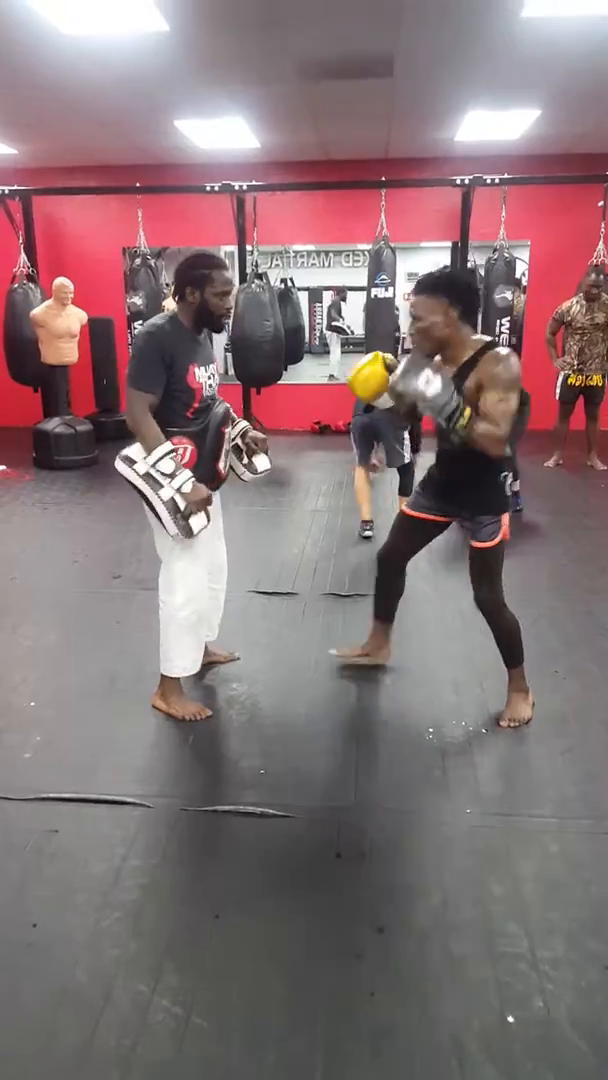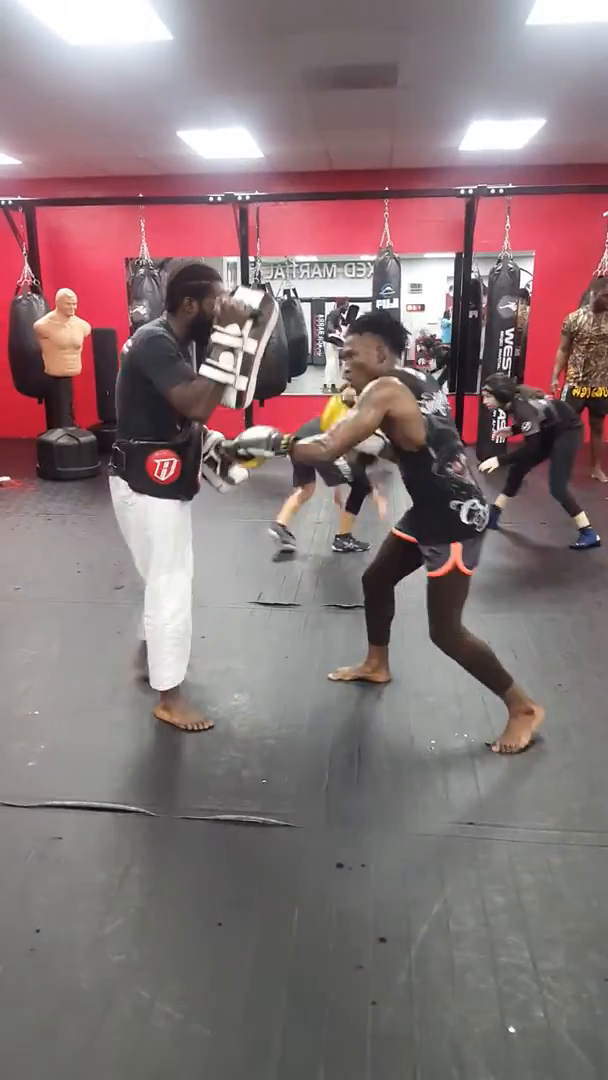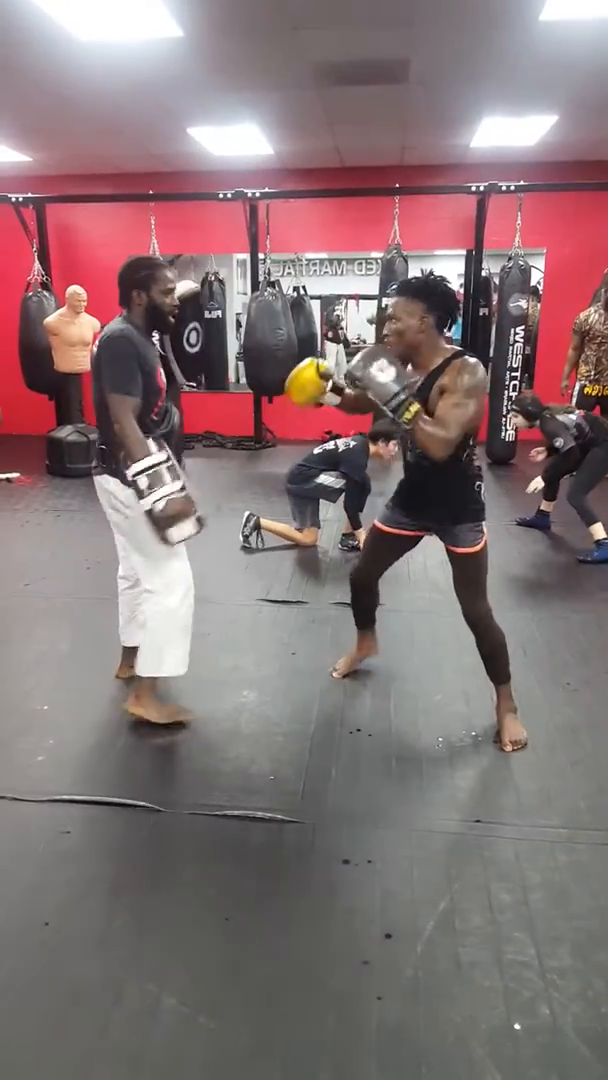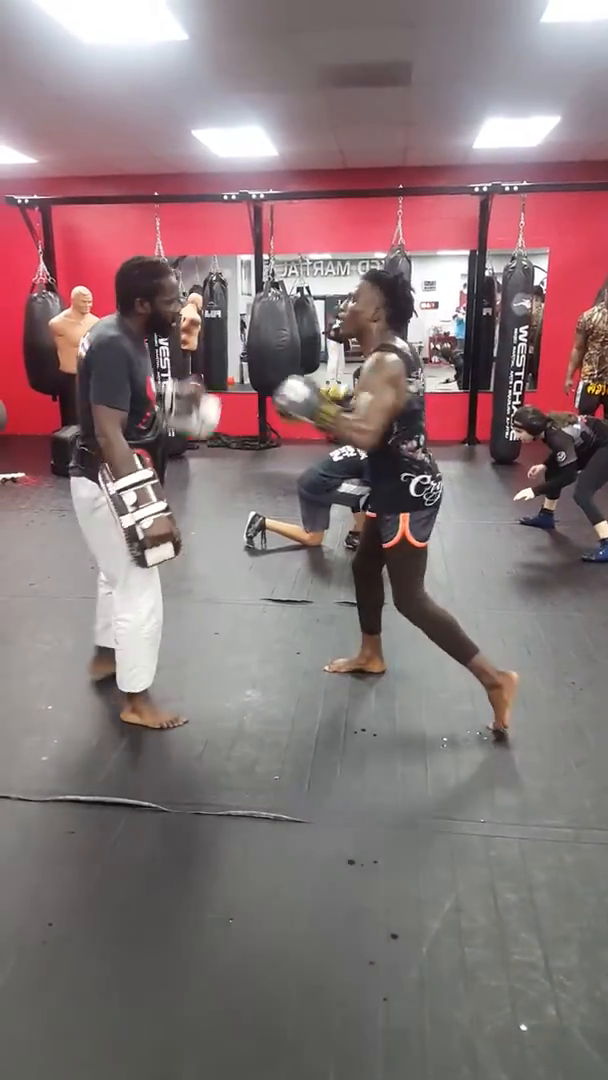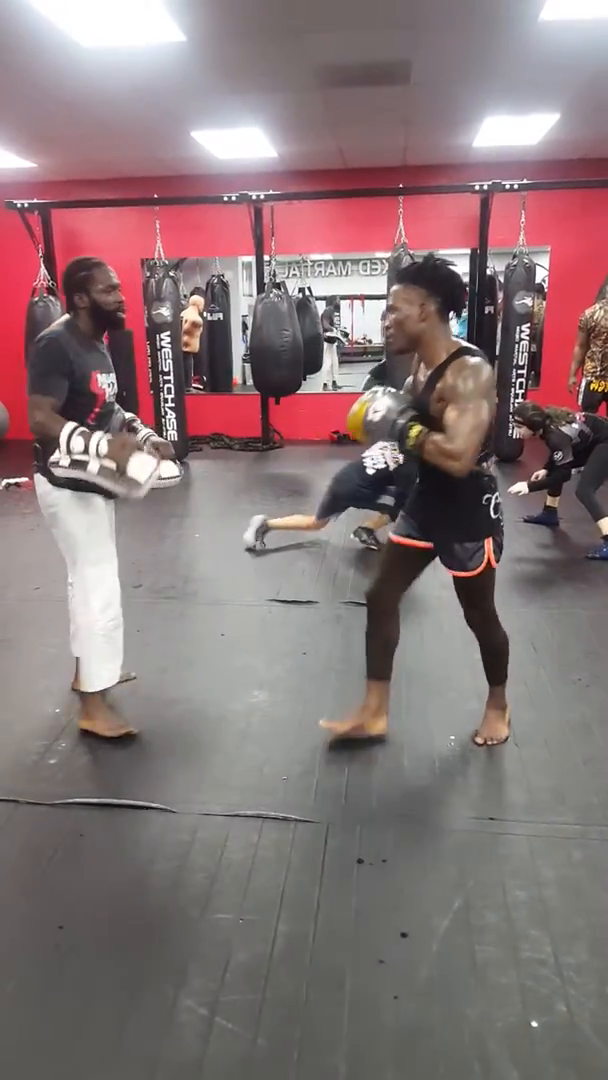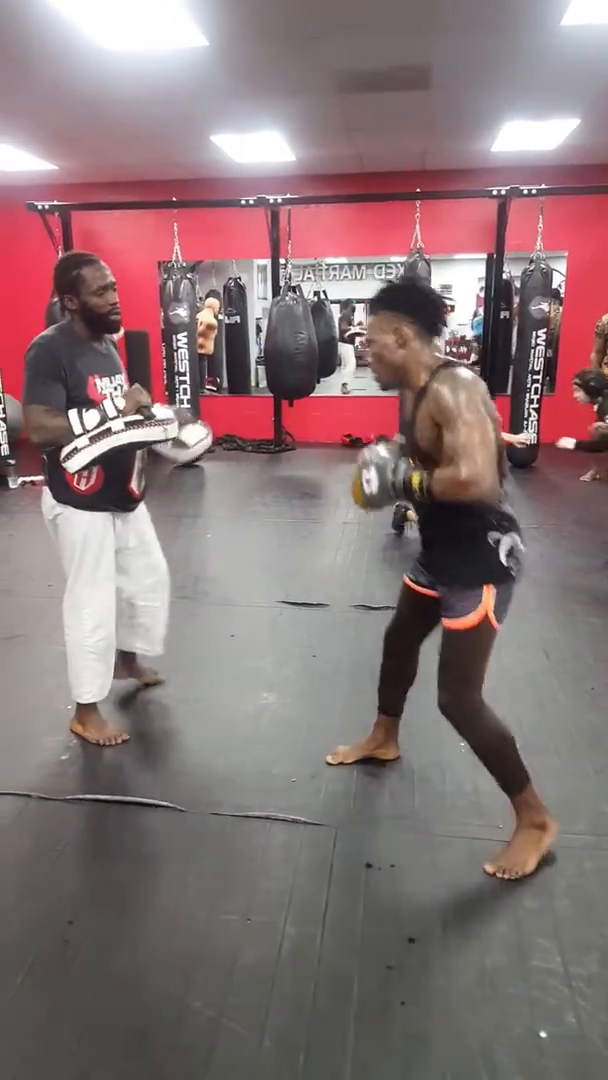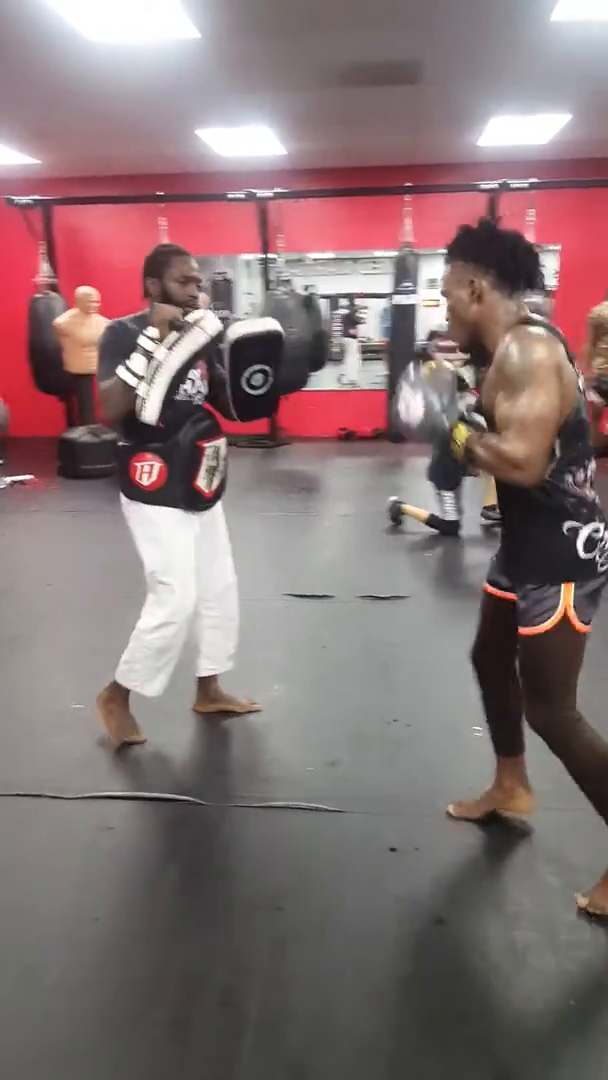
dt=0.7s
person 1, frame 1
left shoulder: (498, 364)
right shoulder: (438, 358)
left elbow: (497, 441)
right elbow: (414, 411)
left wrist: (446, 408)
right wrist: (396, 389)
left hip: (483, 494)
right hip: (441, 482)
left knee: (487, 597)
right knee: (390, 558)
left ankle: (519, 687)
right ankle: (378, 644)
person 1, frame 2
left shoulder: (385, 390)
right shoulder: (414, 382)
left elbow: (326, 450)
left wrist: (272, 441)
left hip: (453, 519)
right hip: (433, 510)
left knee: (445, 631)
right knee: (376, 579)
left ankle: (523, 708)
right ankle: (376, 664)
person 1, frame 3
left shoulder: (467, 372)
right shoulder: (404, 367)
left elbow: (440, 444)
right elbow: (362, 406)
right wrist: (338, 390)
left hip: (459, 505)
right hip: (412, 496)
left knee: (475, 610)
right knee: (364, 574)
left ankle: (506, 704)
right ankle: (365, 643)
person 1, frame 4
left shoulder: (384, 364)
right shoulder: (396, 353)
left elbow: (363, 433)
left wrist: (312, 407)
right wrist: (327, 403)
left hip: (405, 490)
right hip: (402, 483)
left knee: (410, 598)
right knee: (365, 566)
left ankle: (494, 679)
right ankle: (370, 654)
person 1, frame 5
left shoulder: (469, 372)
right shoulder: (423, 364)
left elbow: (457, 458)
left wrist: (400, 427)
right wrist: (386, 415)
left hip: (469, 514)
right hip: (424, 506)
left knee: (479, 615)
right knee: (381, 599)
left ankle: (497, 704)
right ankle: (373, 711)
person 1, frame 6
left shoulder: (455, 388)
right shoulder: (418, 393)
left elbow: (479, 480)
left wrist: (403, 479)
right wrist: (387, 475)
left hip: (482, 559)
right hip: (441, 551)
left knee: (459, 700)
right knee: (399, 639)
left ankle: (534, 819)
right ankle: (383, 738)
person 1, frame 7
left shoulder: (525, 348)
right shoulder: (515, 350)
left elbow: (524, 461)
left wrist: (452, 434)
right wrist: (473, 421)
right hip: (528, 541)
left knee: (551, 711)
right knee: (490, 662)
right ankle: (508, 788)
person 2, frame 1
left shoulder: (201, 333)
right shoulder: (157, 338)
right elbow: (138, 415)
left wrist: (240, 432)
left knee: (212, 565)
right knee: (185, 575)
left ankle: (198, 646)
right ankle: (169, 688)
person 2, frame 2
left shoulder: (174, 342)
right shoulder: (154, 344)
right elbow: (198, 405)
left wrist: (213, 445)
right wrist: (230, 338)
left hip: (164, 482)
right hip: (147, 486)
left knee: (172, 576)
right knee: (170, 587)
left ankle: (151, 649)
right ankle: (169, 698)
person 2, frame 3
left shoulder: (135, 337)
right shoulder: (121, 342)
left elbow: (153, 403)
right elbow: (124, 424)
left hip: (129, 478)
right hip: (130, 481)
left knee: (137, 572)
right knee: (171, 580)
left ankle: (132, 657)
right ankle: (143, 694)
person 2, frame 4
left shoulder: (120, 333)
right shoulder: (114, 348)
right elbow: (108, 435)
left hip: (113, 481)
right hip: (108, 485)
left knee: (118, 576)
right knee: (139, 591)
left ankle: (106, 655)
right ankle: (135, 700)
person 2, frame 5
left shoulder: (95, 343)
right shoulder: (56, 345)
right elbow: (40, 420)
left wrist: (138, 439)
right wrist: (105, 446)
left hip: (95, 482)
right hip: (68, 486)
left knee: (92, 578)
right knee: (97, 587)
left ankle: (89, 668)
right ankle: (94, 705)
person 2, frame 6
left shoulder: (107, 342)
right shoulder: (50, 350)
right elbow: (40, 429)
right wrist: (115, 410)
left hip: (122, 492)
right hip: (79, 501)
left knee: (150, 577)
right knee: (93, 602)
left ankle: (127, 658)
right ankle: (86, 711)
person 2, frame 7
right shoulder: (124, 333)
left elbow: (230, 404)
right elbow: (112, 406)
right wrist: (156, 340)
right hip: (155, 494)
left knee: (218, 590)
right knee: (173, 601)
left ankle: (208, 689)
right ankle: (116, 696)
